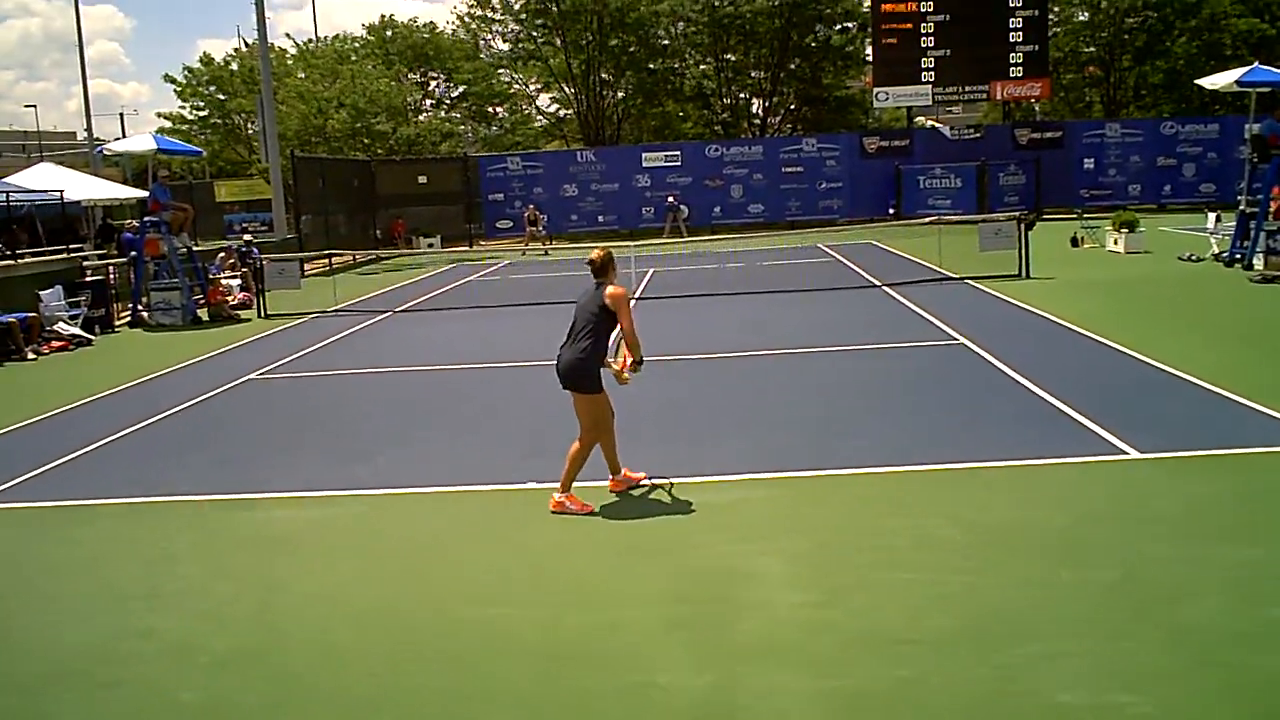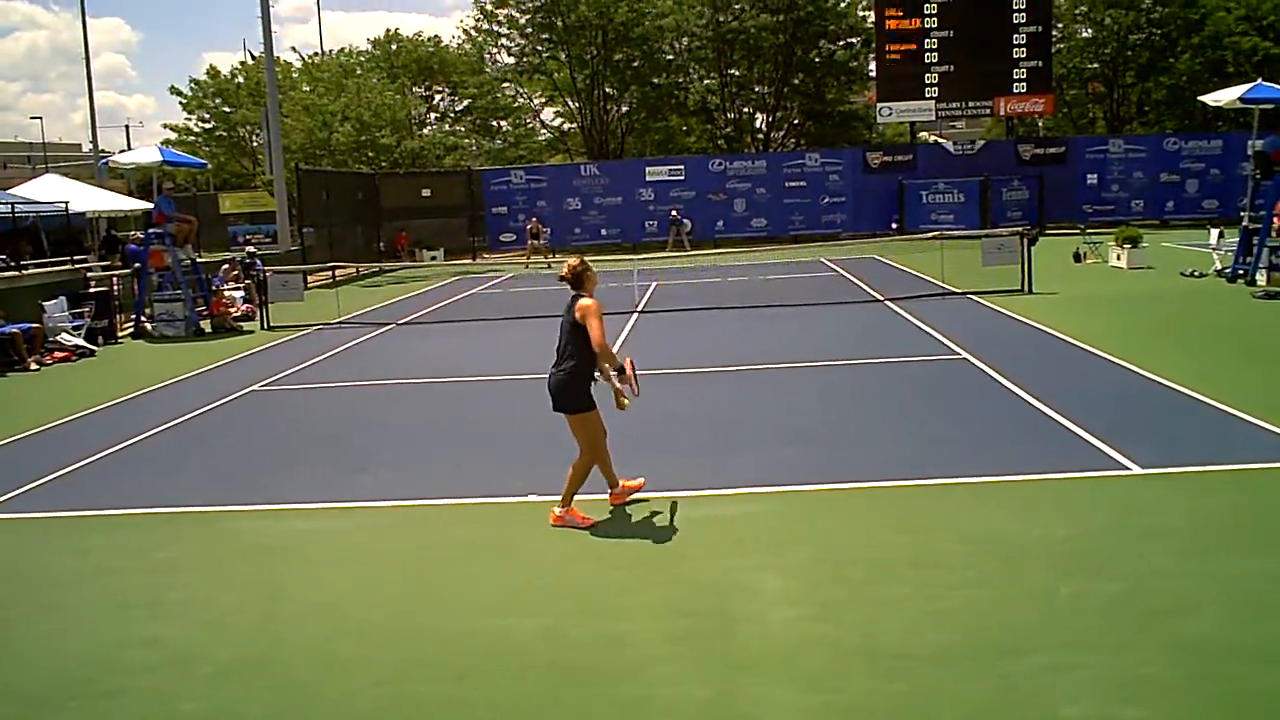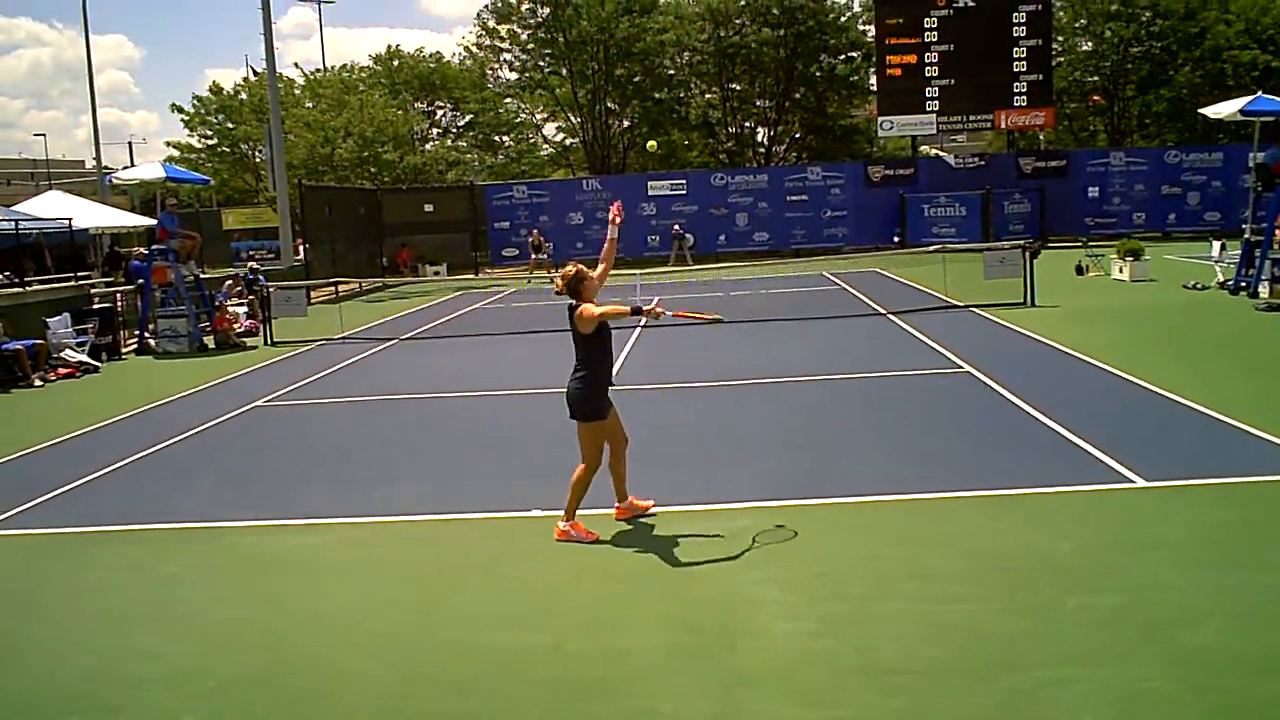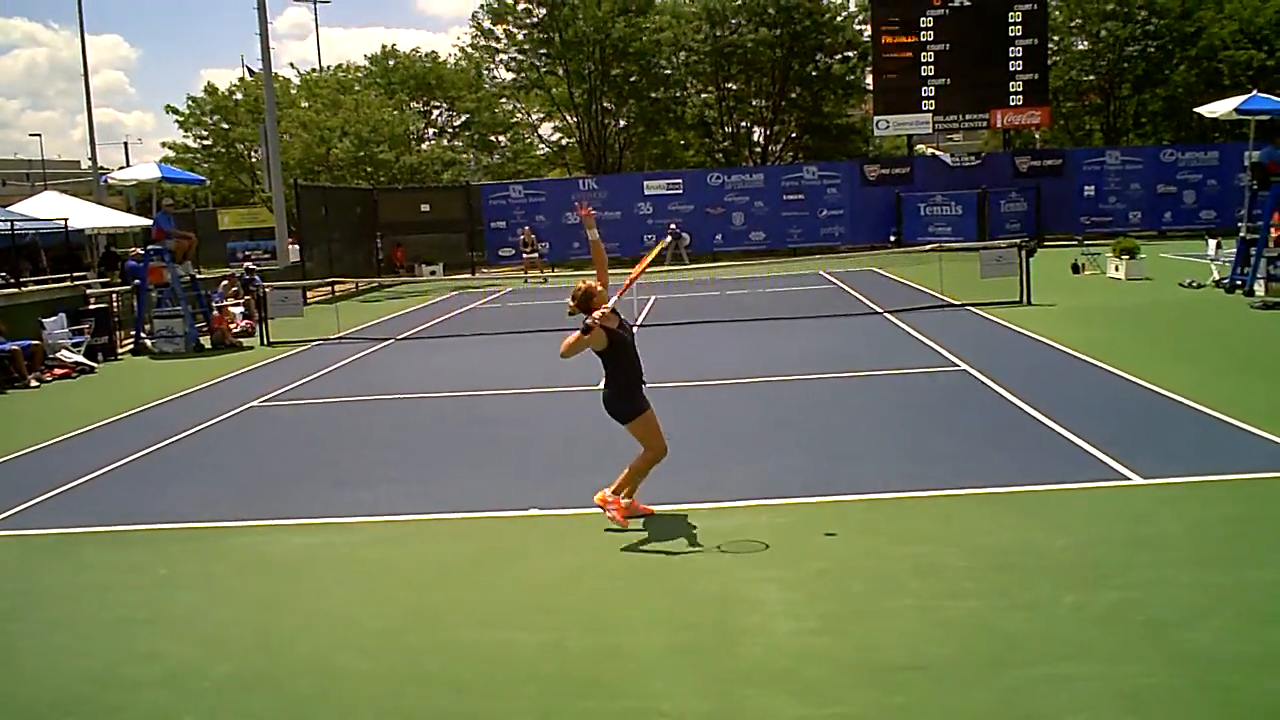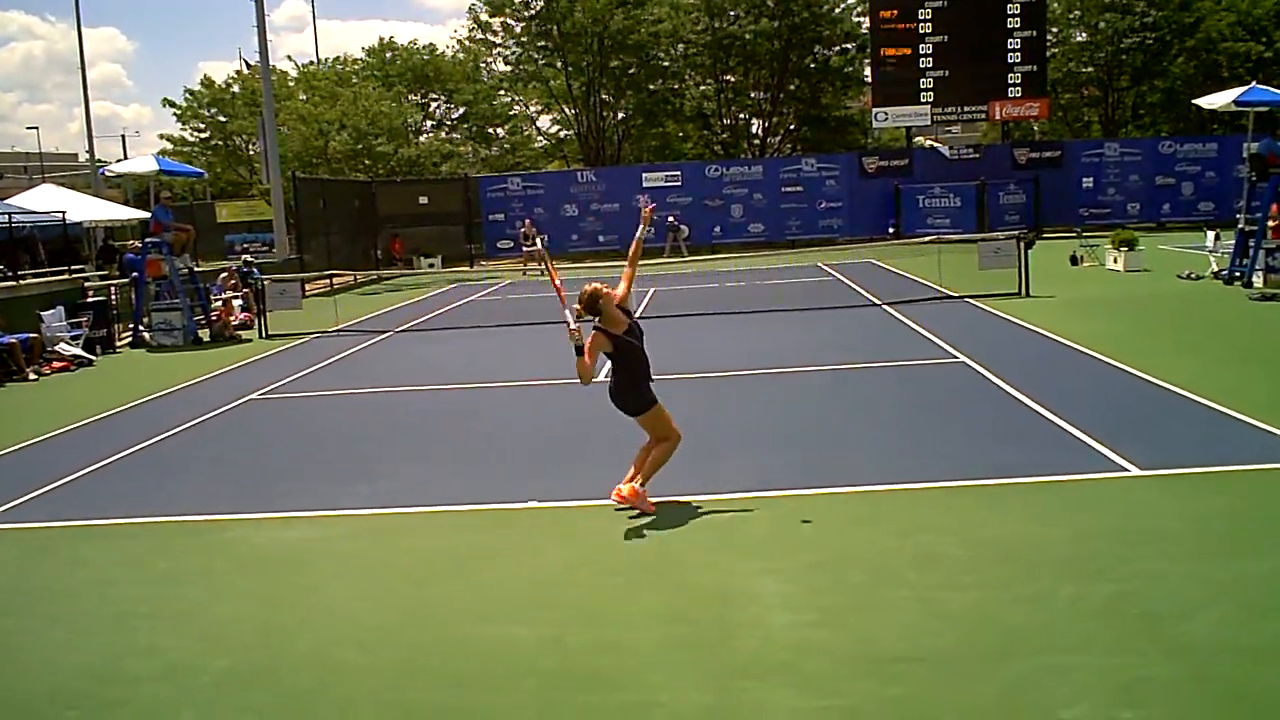
dt=0.4s
person 1, frame 1
left shoulder: (588, 295)
right shoulder: (617, 293)
right elbow: (629, 336)
left wrist: (611, 367)
right wrist: (637, 360)
left hip: (567, 361)
right hip: (581, 367)
left knee: (606, 418)
right knee: (590, 434)
left ankle: (618, 476)
right ankle: (561, 495)
person 1, frame 2
left shoulder: (575, 305)
right shoulder: (589, 304)
right elbow: (599, 346)
left wrist: (613, 382)
right wrist: (620, 369)
left hip: (565, 381)
right hip: (571, 386)
left knee: (598, 436)
right knee: (590, 451)
left ankle: (616, 488)
right ankle: (562, 509)
person 1, frame 3
left shoulder: (587, 306)
right shoulder: (585, 312)
left elbow: (604, 264)
right elbow: (605, 312)
left wrist: (613, 228)
right wrist: (640, 310)
left hip: (595, 392)
right hip: (587, 394)
left knee: (619, 442)
right knee: (591, 462)
left ankle: (624, 503)
right ankle: (566, 523)
person 1, frame 4
left shoulder: (607, 311)
right shoulder: (596, 331)
left elbow: (601, 263)
right elbow: (564, 351)
left wrist: (591, 229)
right wrist: (588, 328)
left hip: (630, 393)
right hip: (622, 398)
left knee: (654, 445)
right knee: (657, 449)
left ankle: (625, 501)
right ankle: (610, 495)
person 1, frame 5
left shoulder: (620, 306)
right shoulder: (598, 337)
left elbow: (631, 265)
right elbow: (586, 378)
left wrist: (643, 228)
right wrist: (578, 347)
left hip: (637, 389)
right hip: (630, 393)
left knee: (658, 438)
right knee: (670, 437)
left ankle: (626, 488)
right ankle: (636, 488)
